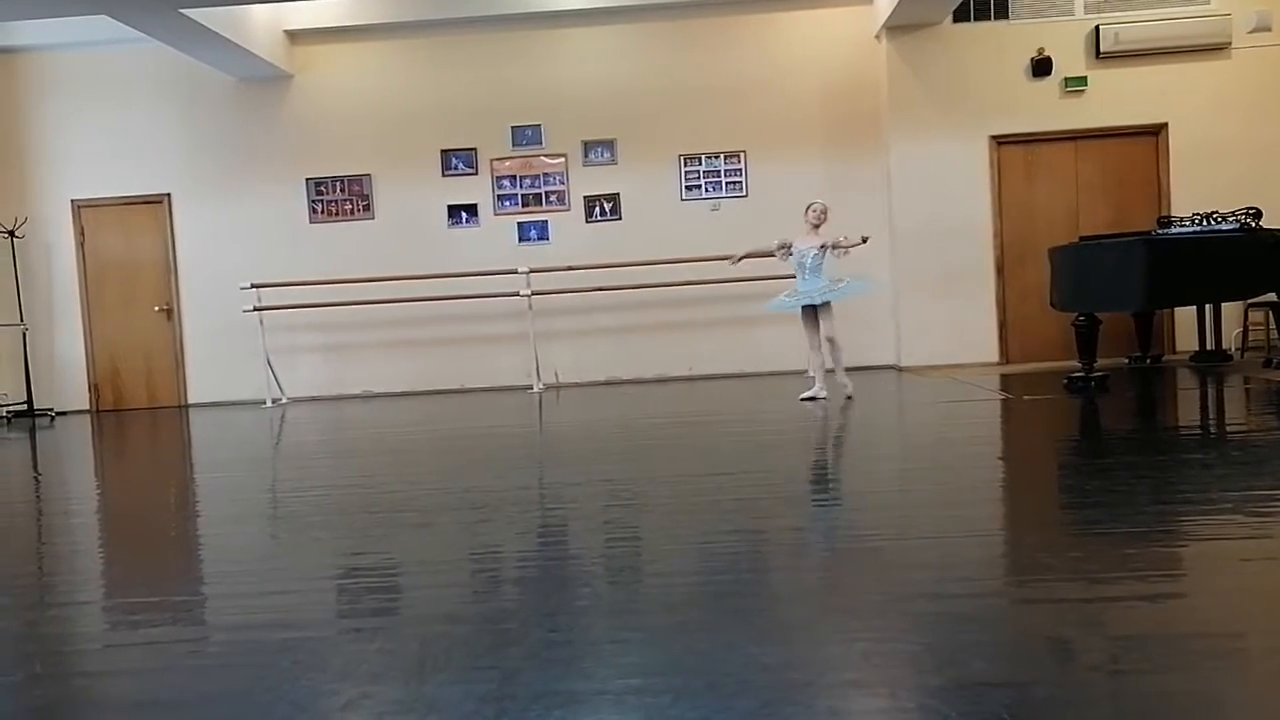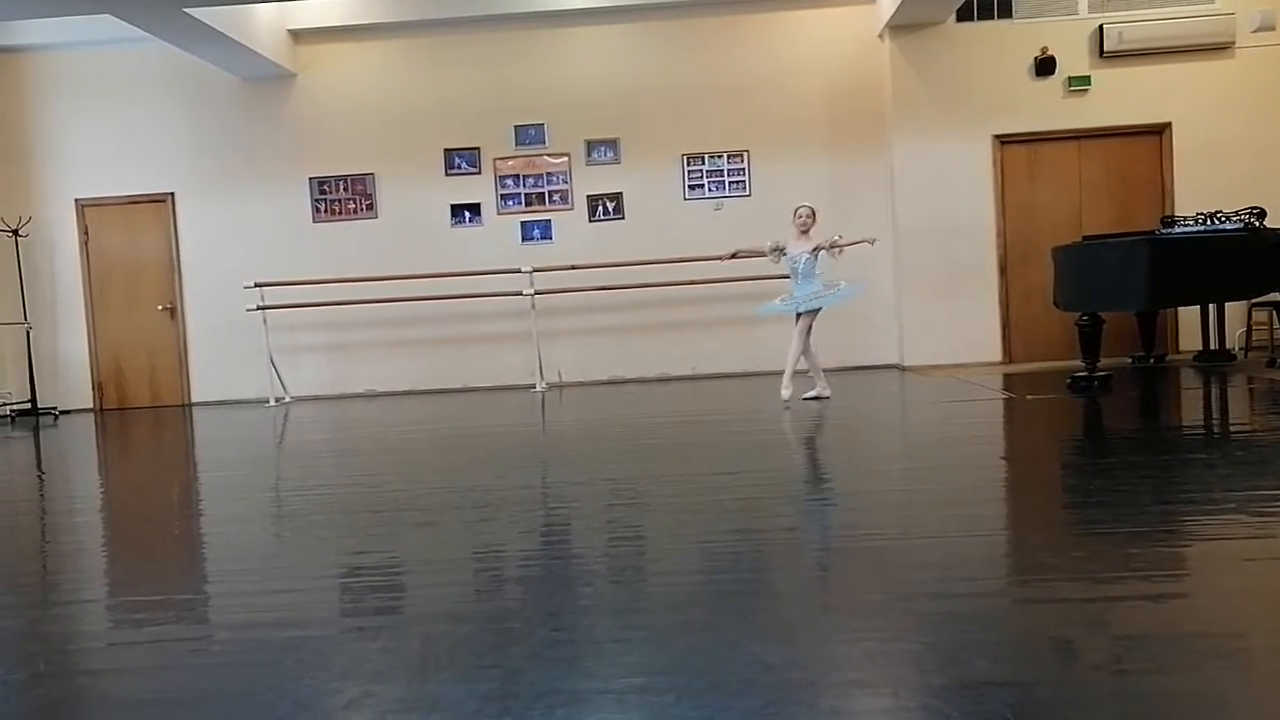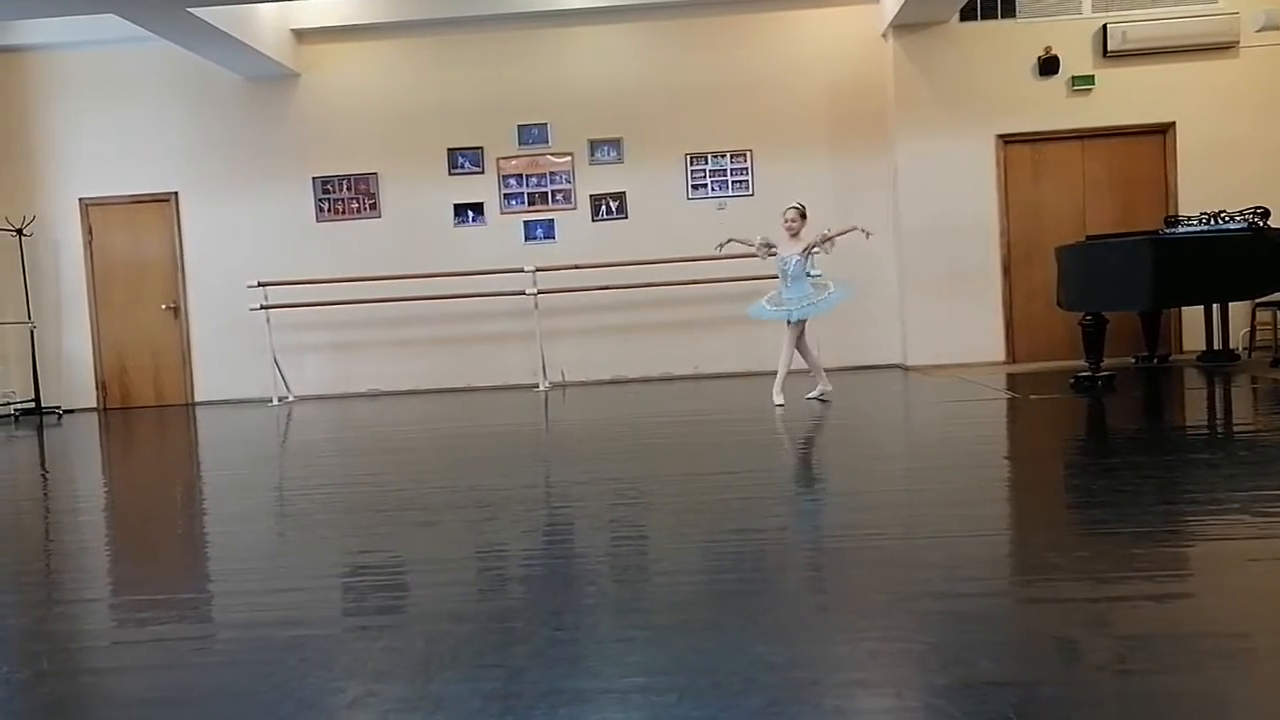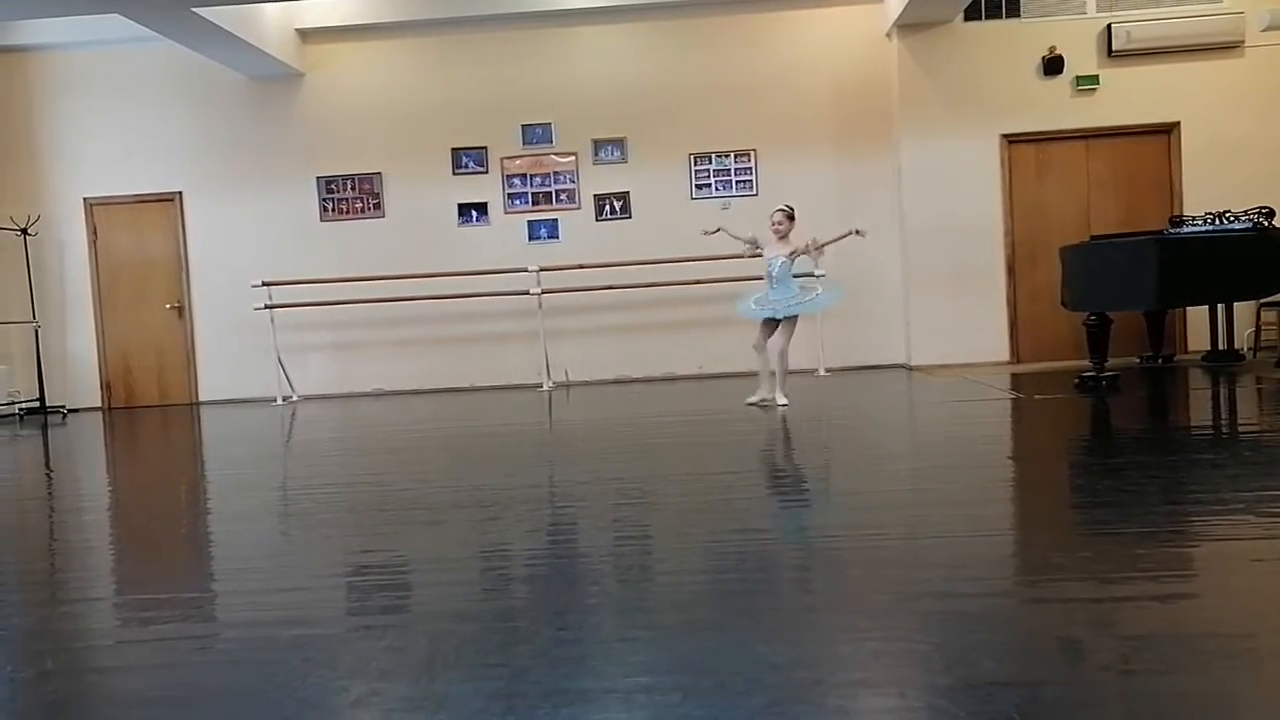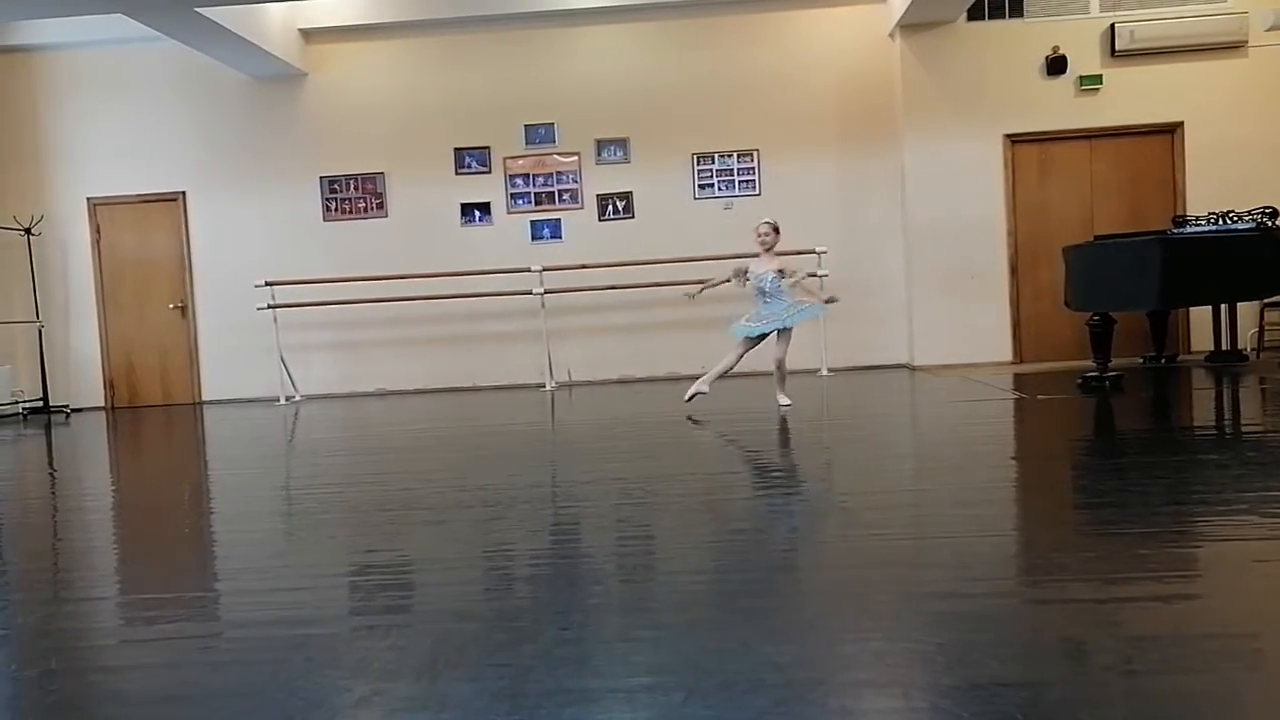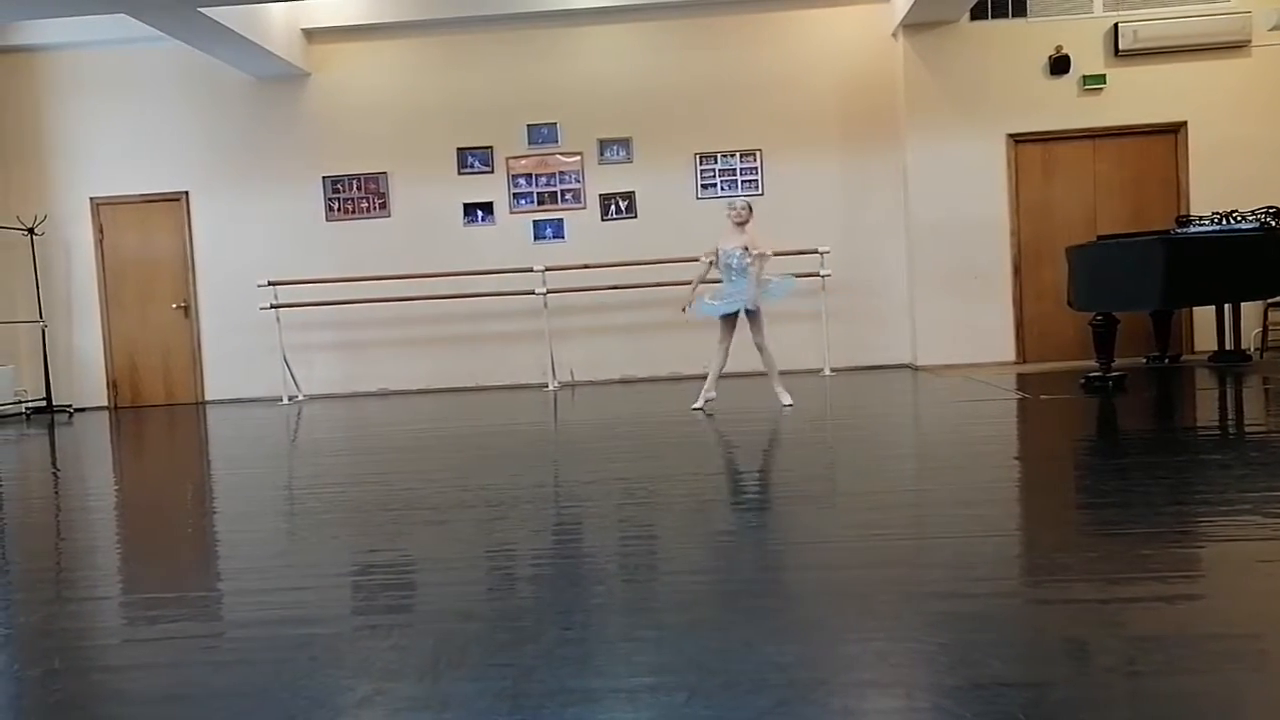
dt=0.3s
person 1, frame 1
left shoulder: (823, 241)
right shoulder: (795, 242)
left elbow: (843, 244)
right elbow: (772, 250)
left wrist: (861, 241)
right wrist: (745, 254)
left hip: (821, 289)
right hip: (803, 293)
left knee: (828, 334)
right knee: (812, 341)
left ankle: (842, 377)
right ankle: (820, 386)
person 1, frame 2
left shoulder: (816, 245)
right shoulder: (787, 246)
left elbow: (841, 243)
right elbow: (763, 251)
left wrist: (864, 240)
right wrist: (737, 252)
left hip: (814, 294)
right hip: (798, 297)
left knee: (799, 333)
right knee: (804, 344)
left ankle: (787, 379)
right ankle: (822, 386)
person 1, frame 3
left shoulder: (806, 245)
right shoulder: (779, 245)
left elbow: (829, 236)
right elbow: (754, 243)
left wrist: (857, 228)
right wrist: (730, 239)
left hip: (803, 298)
right hip: (786, 299)
left knee: (789, 342)
right knee: (799, 343)
left ankle: (778, 389)
right ankle: (824, 384)
person 1, frame 4
left shoulder: (793, 249)
right shoulder: (766, 247)
left elbow: (822, 243)
right elbow: (741, 238)
left wrist: (850, 232)
right wrist: (719, 230)
left hip: (790, 300)
right hip: (772, 303)
left knee: (781, 347)
right knee: (759, 344)
left ankle: (779, 391)
right ankle: (765, 389)
person 1, frame 5
left shoulder: (780, 265)
right shoulder: (751, 265)
left elbow: (798, 283)
right elbow: (726, 278)
left wrist: (820, 299)
right wrist: (700, 289)
left hip: (784, 313)
right hip: (763, 316)
left knee: (779, 357)
right knee: (739, 350)
left ankle: (781, 392)
right ankle: (703, 382)
person 1, frame 6
left shoulder: (748, 240)
right shoulder: (721, 243)
left elbow: (758, 264)
right elbow: (706, 269)
left wrist: (754, 291)
right wrist: (691, 294)
left hip: (748, 294)
right hip: (727, 295)
left knee: (760, 342)
right knee: (723, 344)
left ankle: (779, 388)
right ankle: (708, 390)
